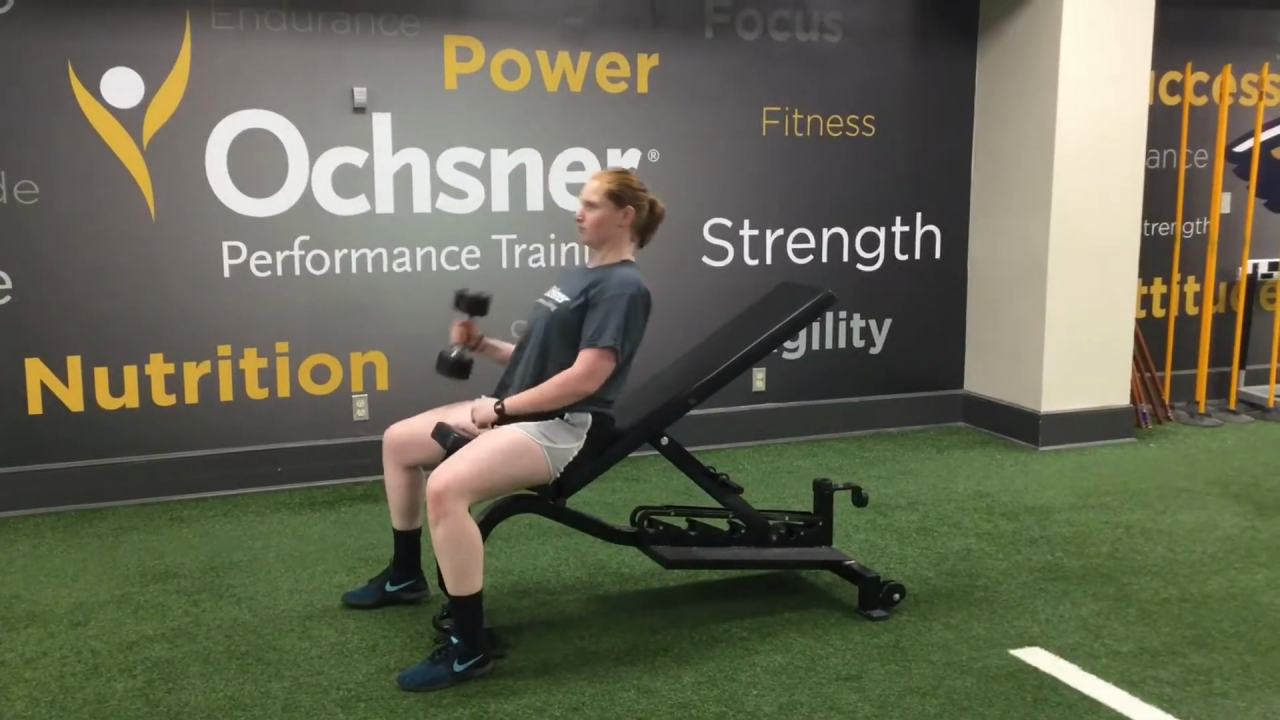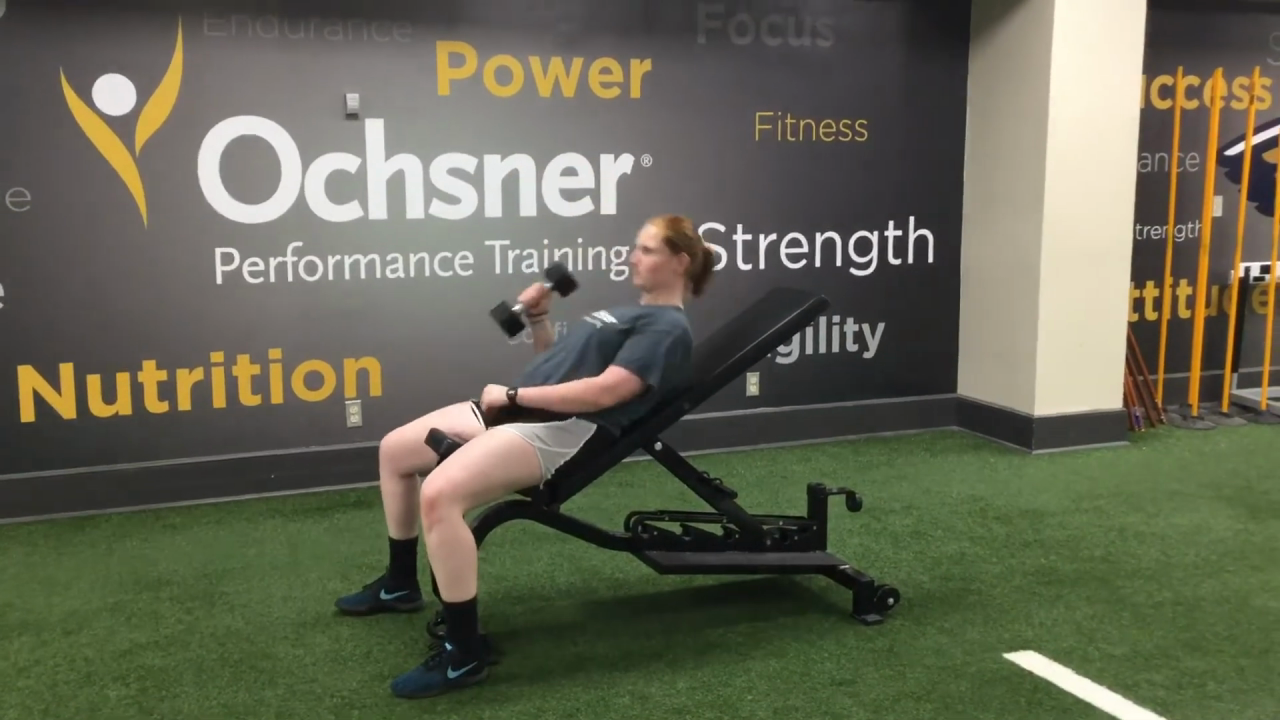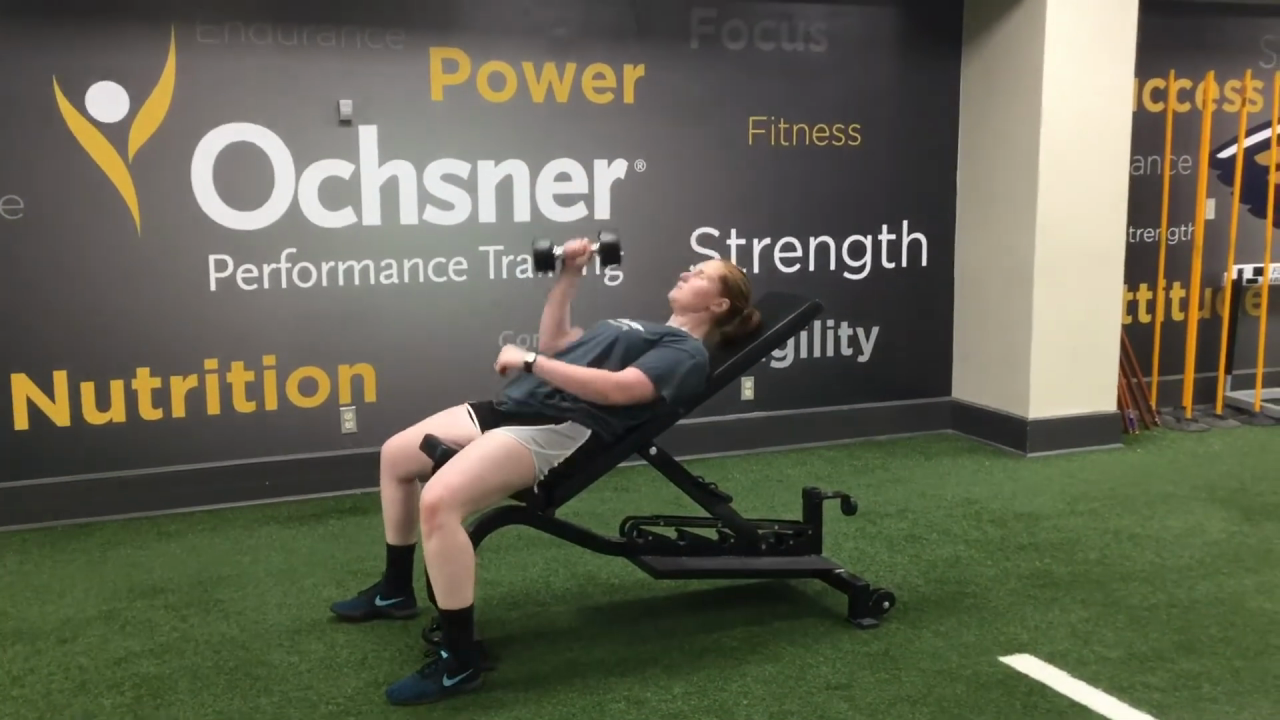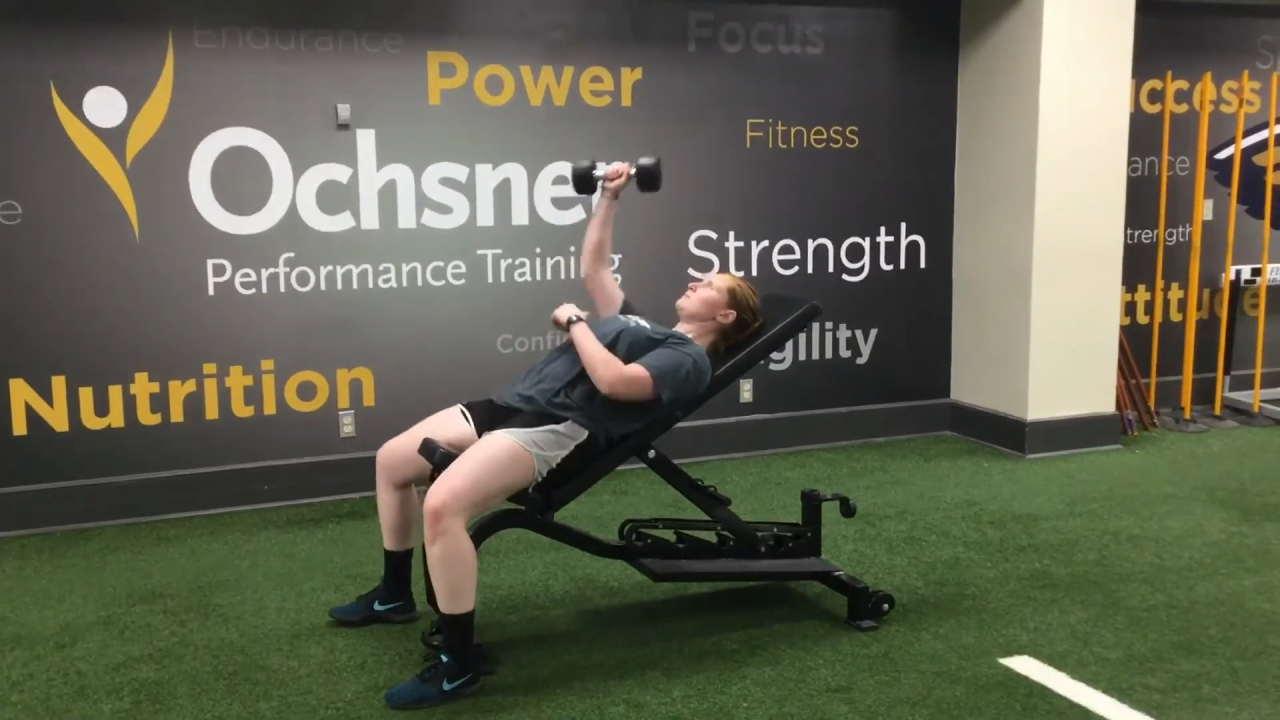
dt=0.3s
person 1, frame 1
left shoulder: (625, 287)
right shoulder: (583, 274)
left elbow: (584, 378)
left wrist: (500, 410)
right wrist: (483, 346)
left hip: (564, 426)
right hip: (517, 408)
left knee: (444, 488)
right knee: (397, 442)
left ankle: (470, 648)
right ankle: (405, 574)
person 1, frame 2
left shoulder: (669, 329)
right shoulder: (632, 313)
left elbow: (605, 391)
left wrist: (513, 395)
right wrist: (538, 320)
left hip: (563, 431)
right hip: (520, 411)
left knee: (439, 496)
right knee: (395, 450)
left ankle: (464, 653)
right ankle: (400, 583)
person 1, frame 3
left shoulder: (687, 357)
right shoulder: (646, 330)
left elbow: (614, 389)
right elbow: (553, 338)
left wrist: (529, 361)
right wrist: (568, 274)
left hip: (557, 430)
right hip: (514, 408)
left knee: (439, 503)
right knee: (395, 457)
left ankle: (458, 661)
right ankle: (396, 591)
person 1, frame 4
left shoulder: (688, 361)
right shoulder: (641, 324)
left elbow: (614, 381)
right elbow: (592, 265)
left wrist: (576, 323)
right wrist: (607, 201)
left hip: (554, 428)
right hip: (509, 405)
left knee: (443, 506)
right knee: (390, 462)
left ankle: (457, 664)
right ankle: (394, 594)
